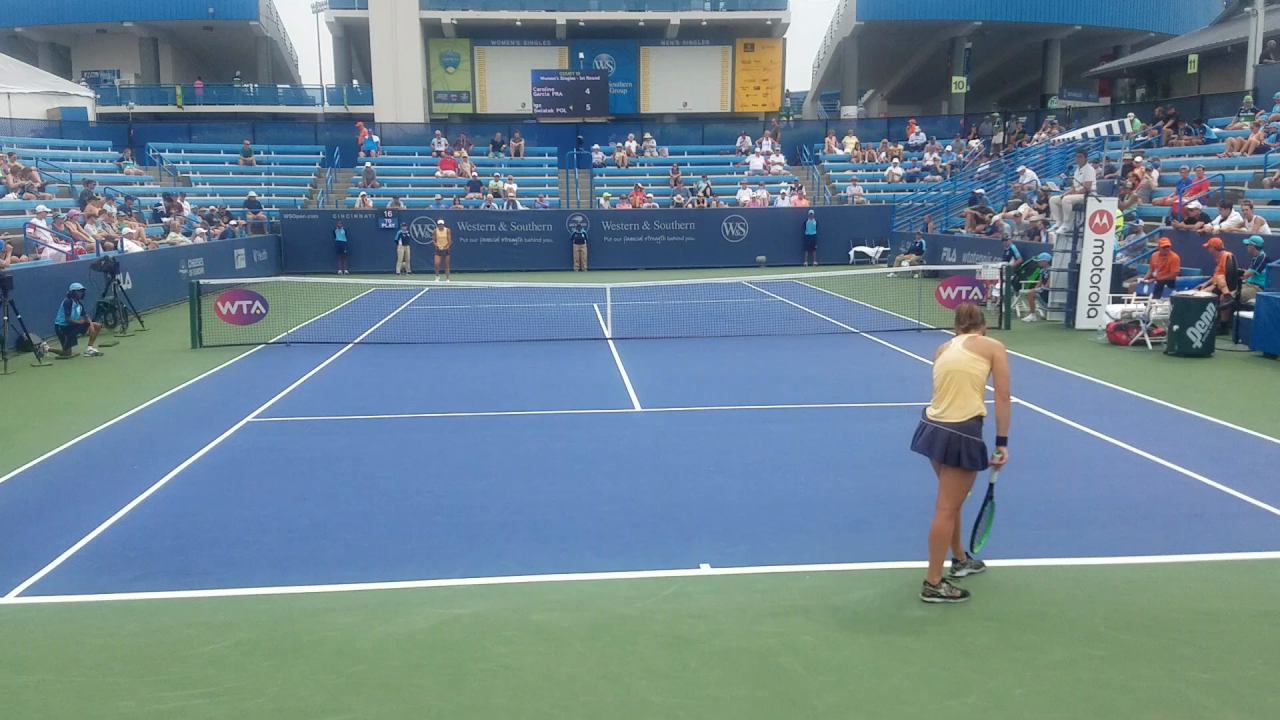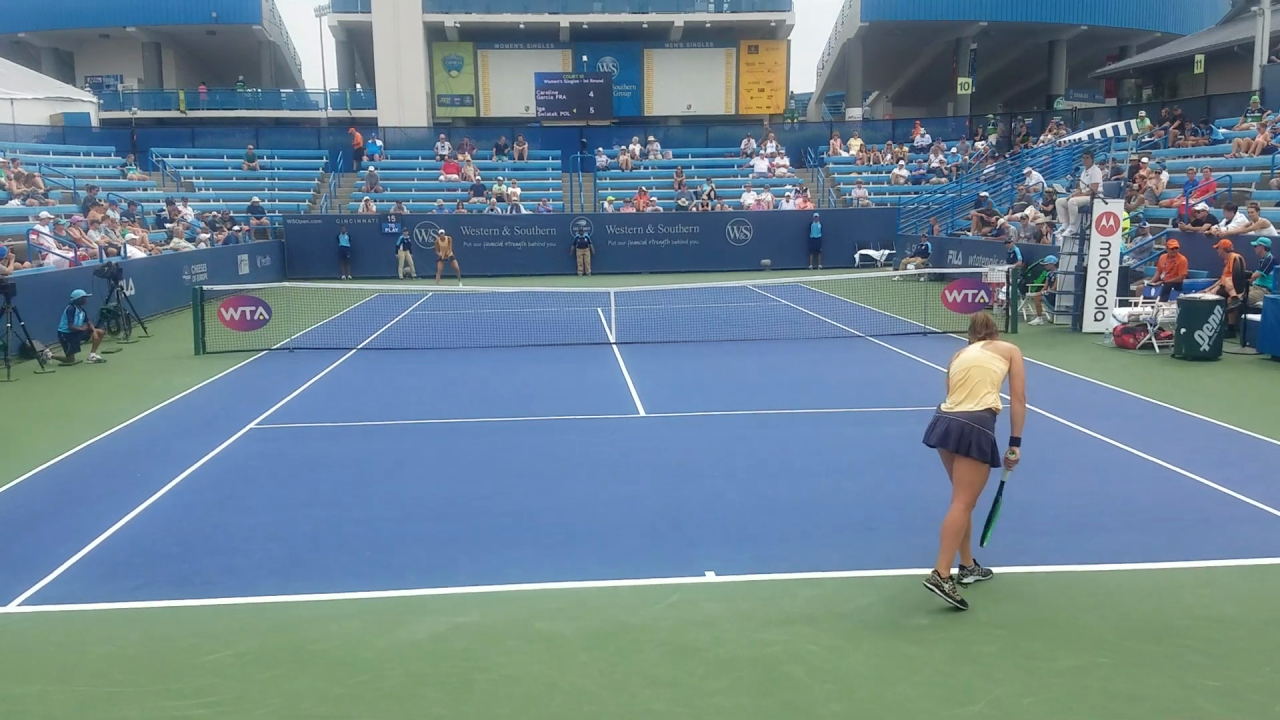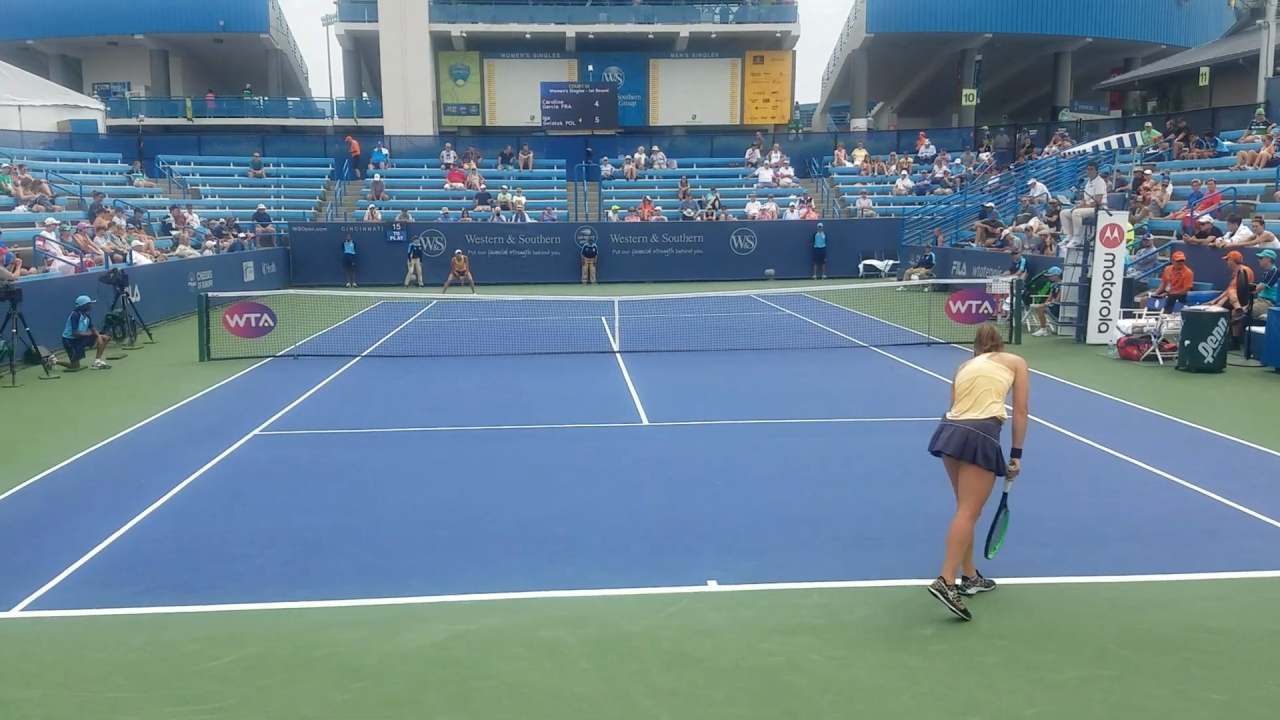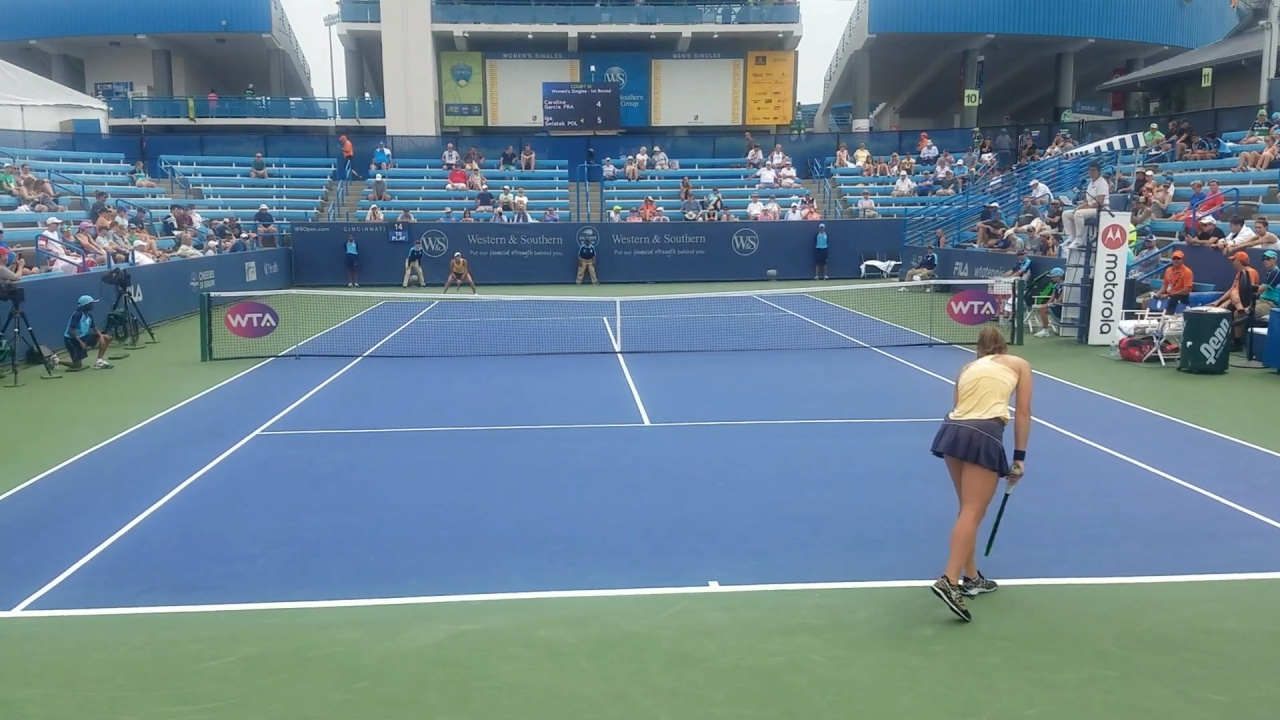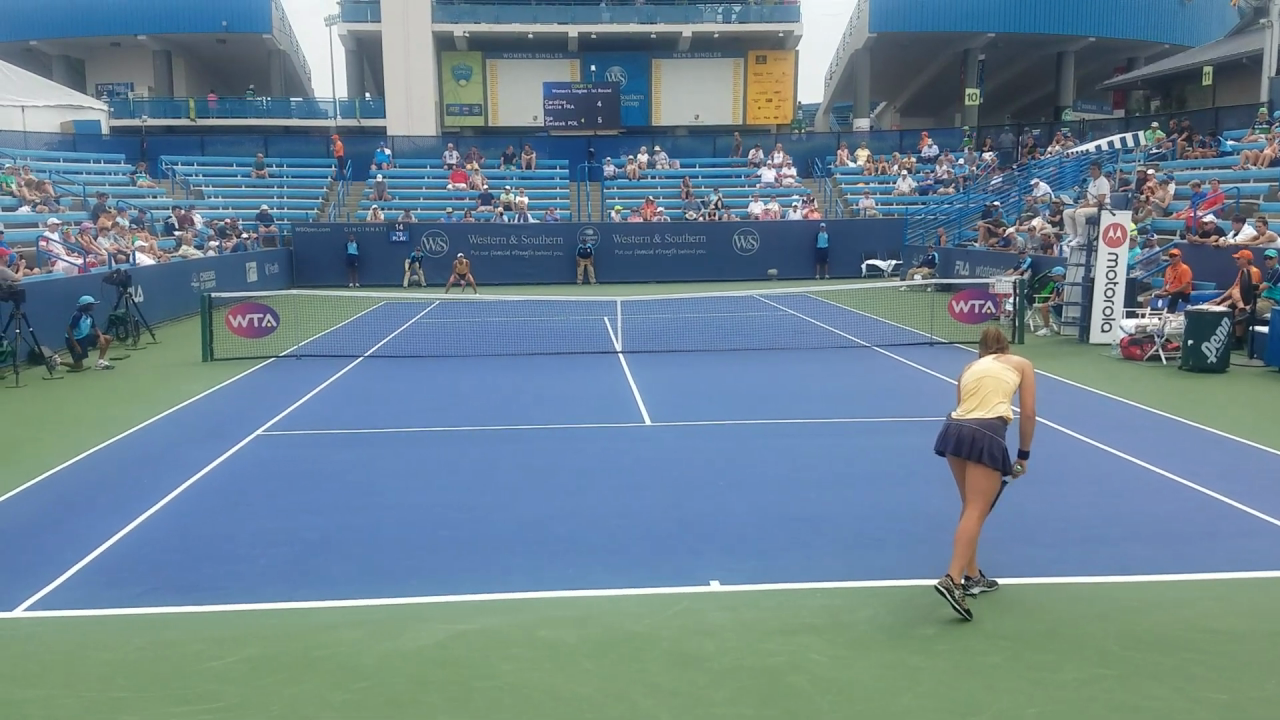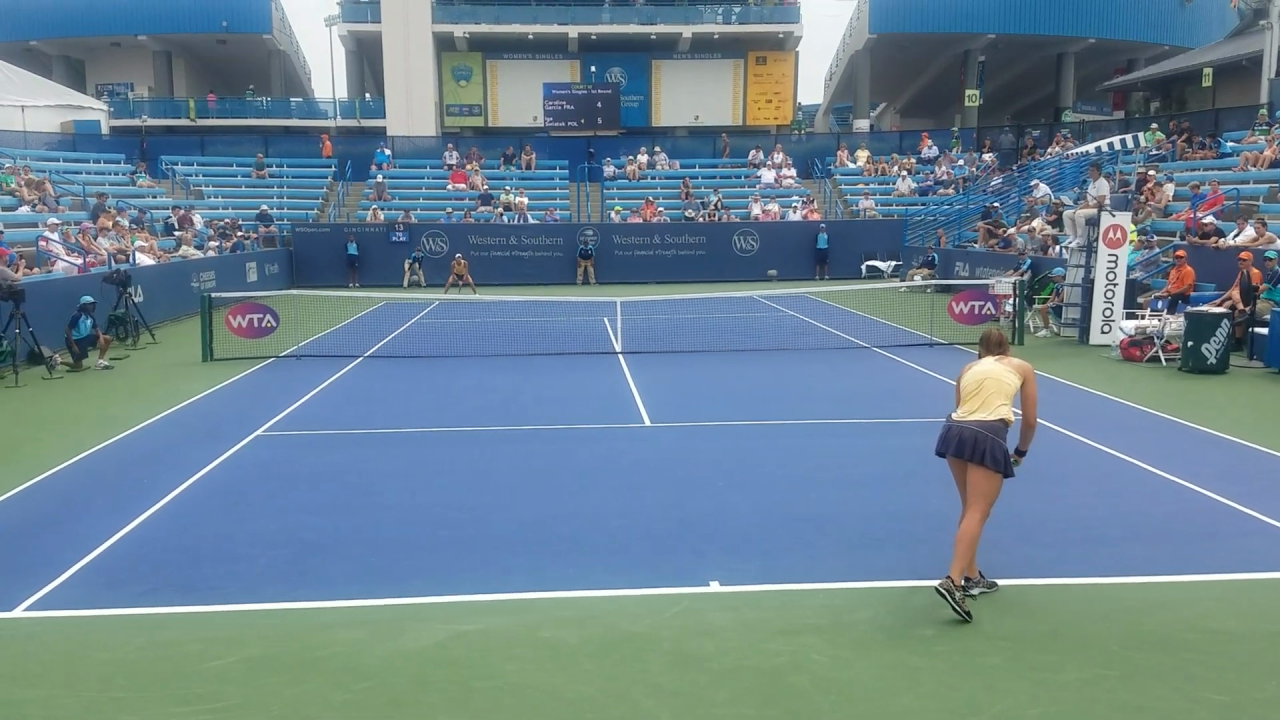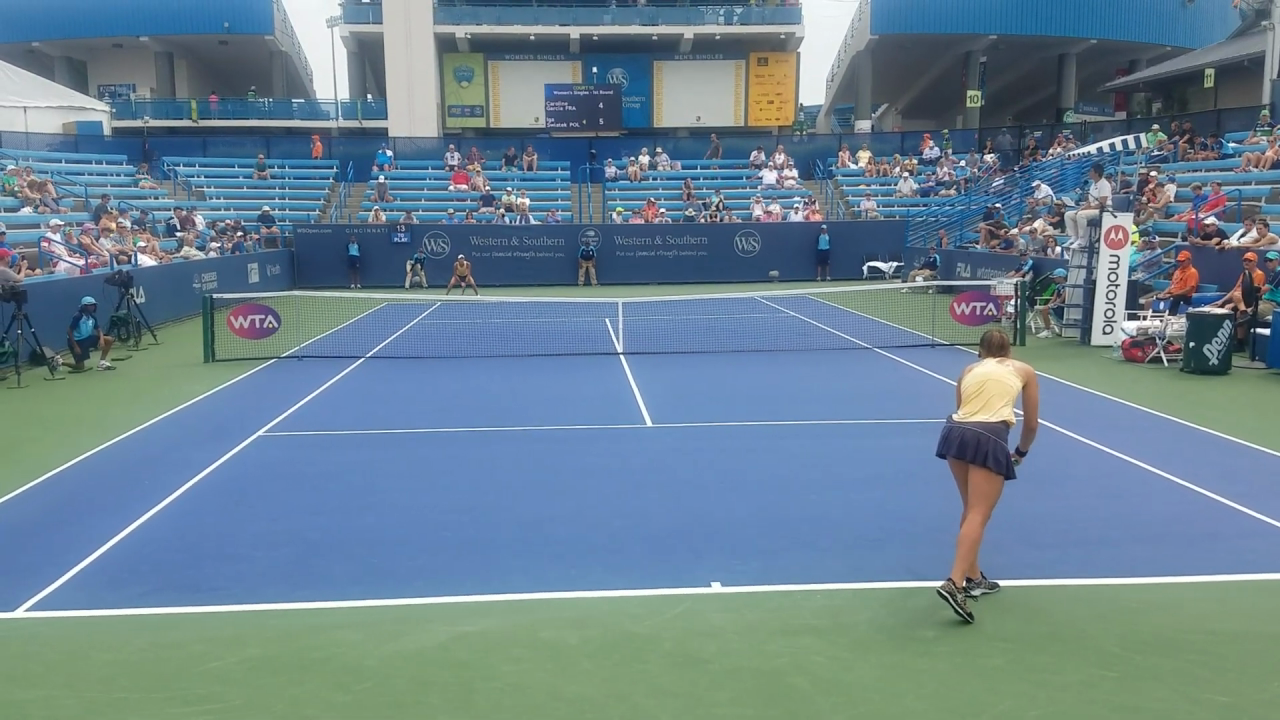
dt=0.5s
person 1, frame 1
left shoulder: (943, 349)
right shoulder: (992, 346)
right elbow: (1002, 398)
right wrist: (1002, 443)
left hip: (932, 428)
right hip: (960, 433)
left knee: (952, 500)
right knee: (946, 509)
left ankle: (960, 560)
right ankle: (933, 583)
person 1, frame 2
left shoulder: (959, 355)
right shoulder: (1009, 349)
right elbow: (1018, 399)
right wrist: (1015, 443)
left hip: (944, 422)
right hip: (975, 426)
left knee: (963, 499)
right knee: (962, 503)
left ankle: (967, 566)
right ankle: (941, 574)
person 1, frame 3
left shoulder: (964, 366)
right shoulder: (1015, 361)
right elbow: (1020, 411)
right wrist: (1016, 454)
left hip: (949, 430)
right hip: (980, 434)
left knee: (966, 508)
right knee: (967, 512)
left ankle: (969, 577)
right ankle: (946, 581)
person 1, frame 4
left shoulder: (968, 368)
right shoulder: (1019, 364)
right elbow: (1023, 412)
right wrist: (1019, 457)
left hip: (951, 430)
right hip: (984, 434)
left knee: (968, 508)
right knee: (972, 512)
left ankle: (970, 578)
right ankle: (949, 581)
person 1, frame 5
left shoulder: (970, 367)
right shoulder: (1021, 363)
right elbow: (1028, 415)
right wrist: (1023, 456)
left hip: (954, 428)
right hip: (986, 433)
left knee: (971, 507)
right knee: (976, 512)
left ankle: (972, 577)
right ankle: (953, 580)
person 1, frame 6
left shoulder: (969, 368)
right shoulder: (1022, 367)
right elbow: (1030, 420)
right wrist: (1020, 452)
left hip: (954, 430)
right hip: (987, 436)
left knee: (971, 508)
right knee: (977, 513)
left ankle: (971, 577)
right ankle: (953, 581)
person 1, frame 7
left shoulder: (969, 370)
right shoulder: (1024, 370)
right elbow: (1031, 424)
right wrist: (1020, 452)
left hip: (954, 431)
right hip: (988, 438)
left knee: (971, 509)
right knee: (978, 515)
left ankle: (973, 578)
right ankle: (955, 583)
